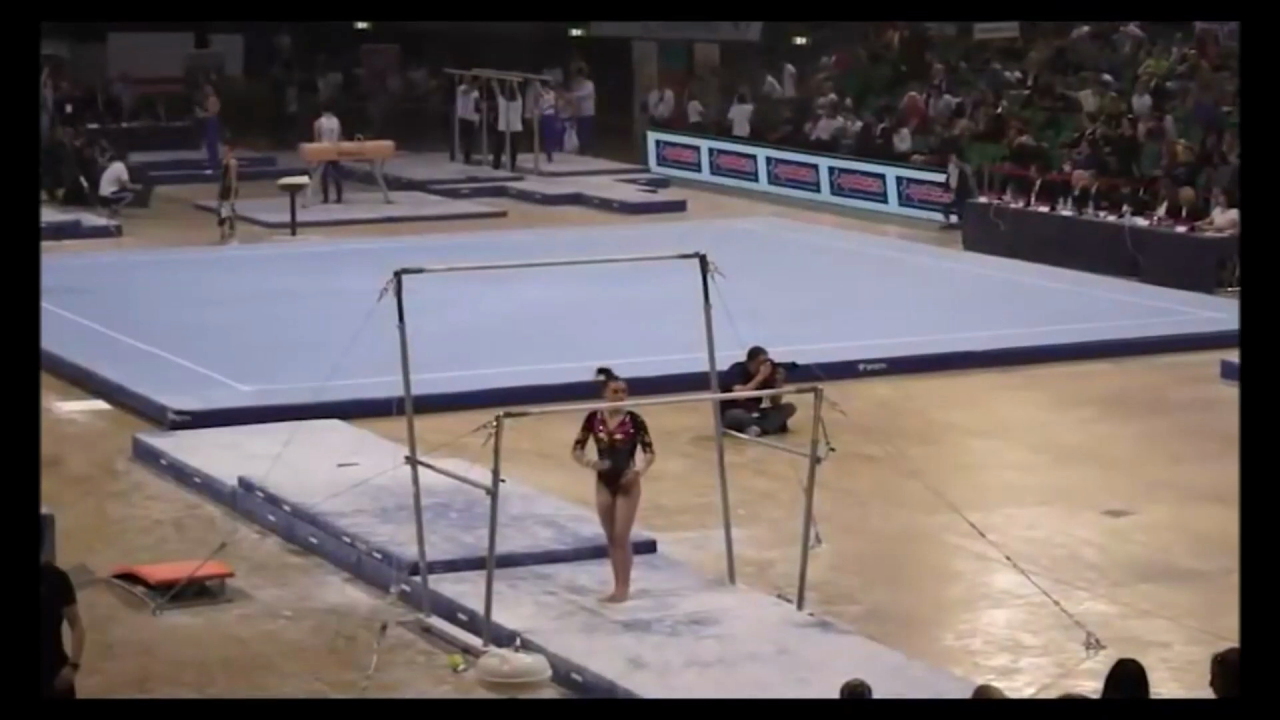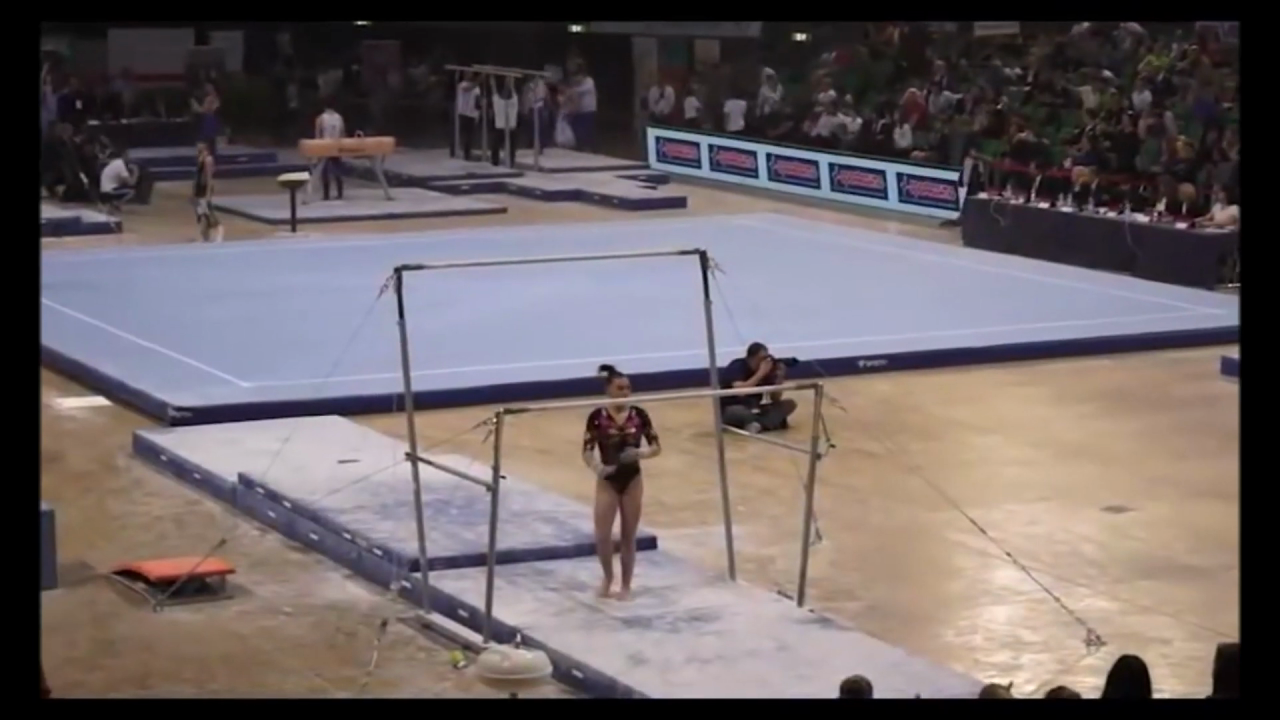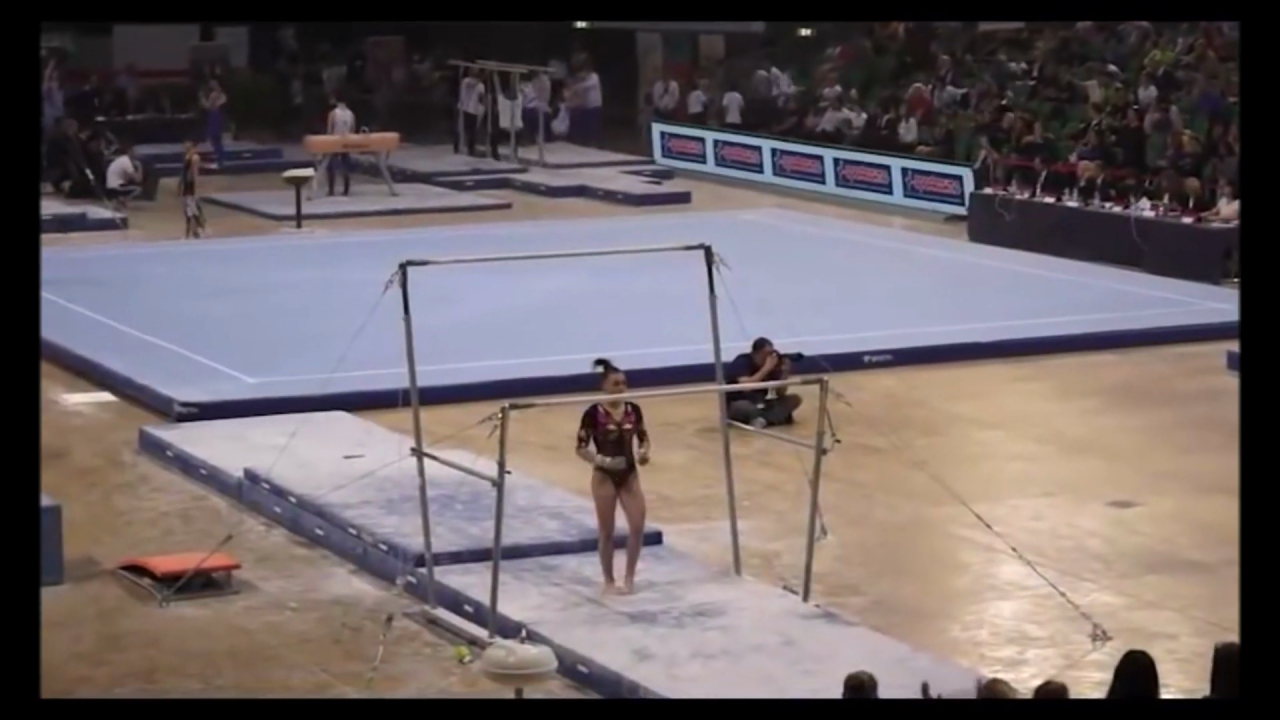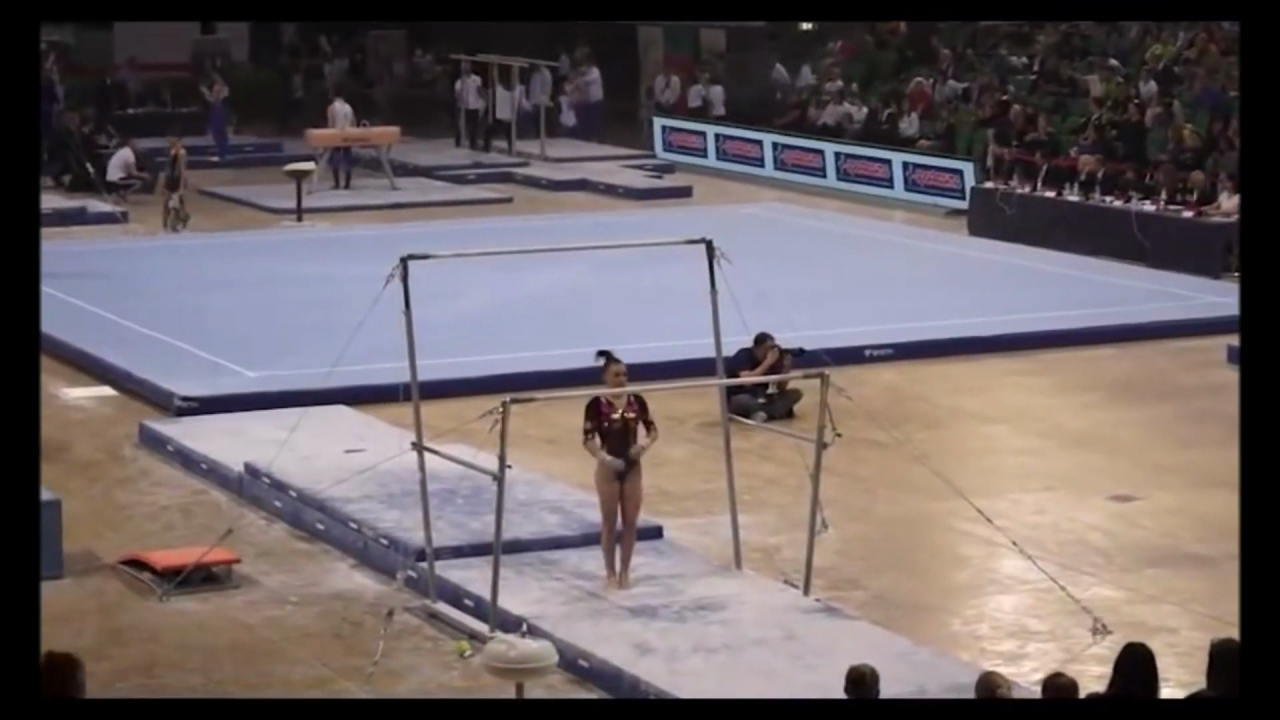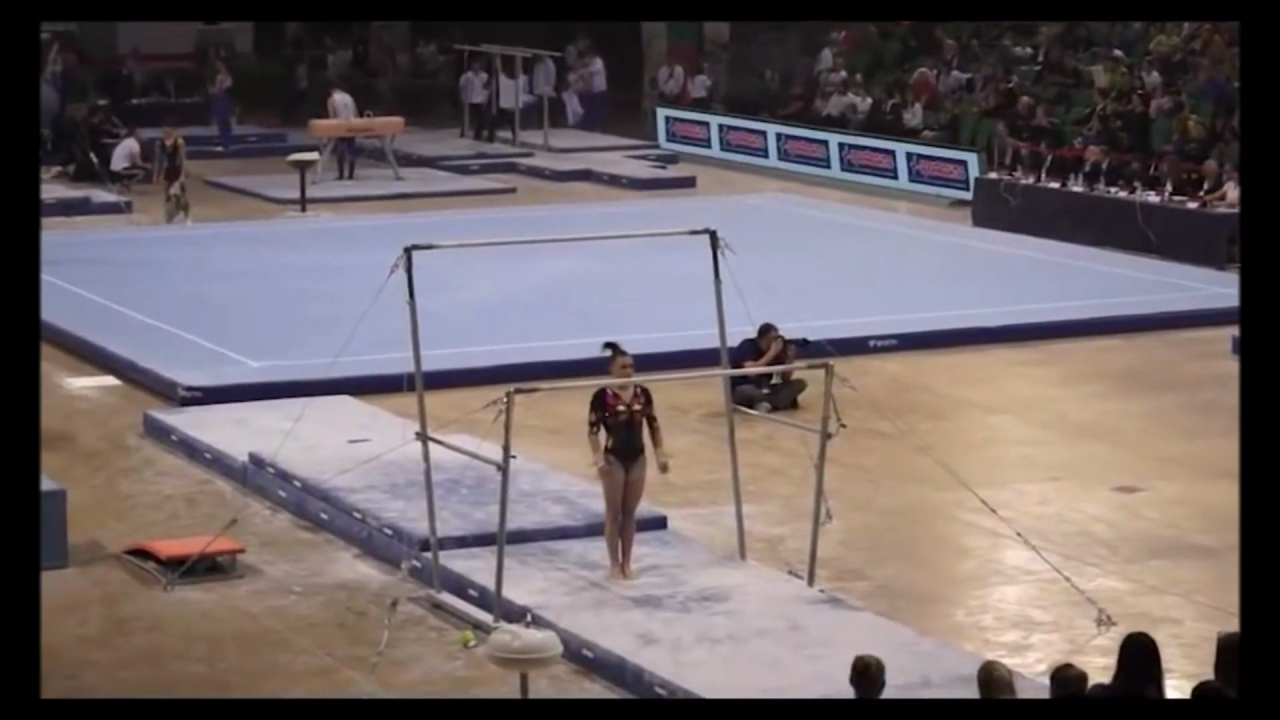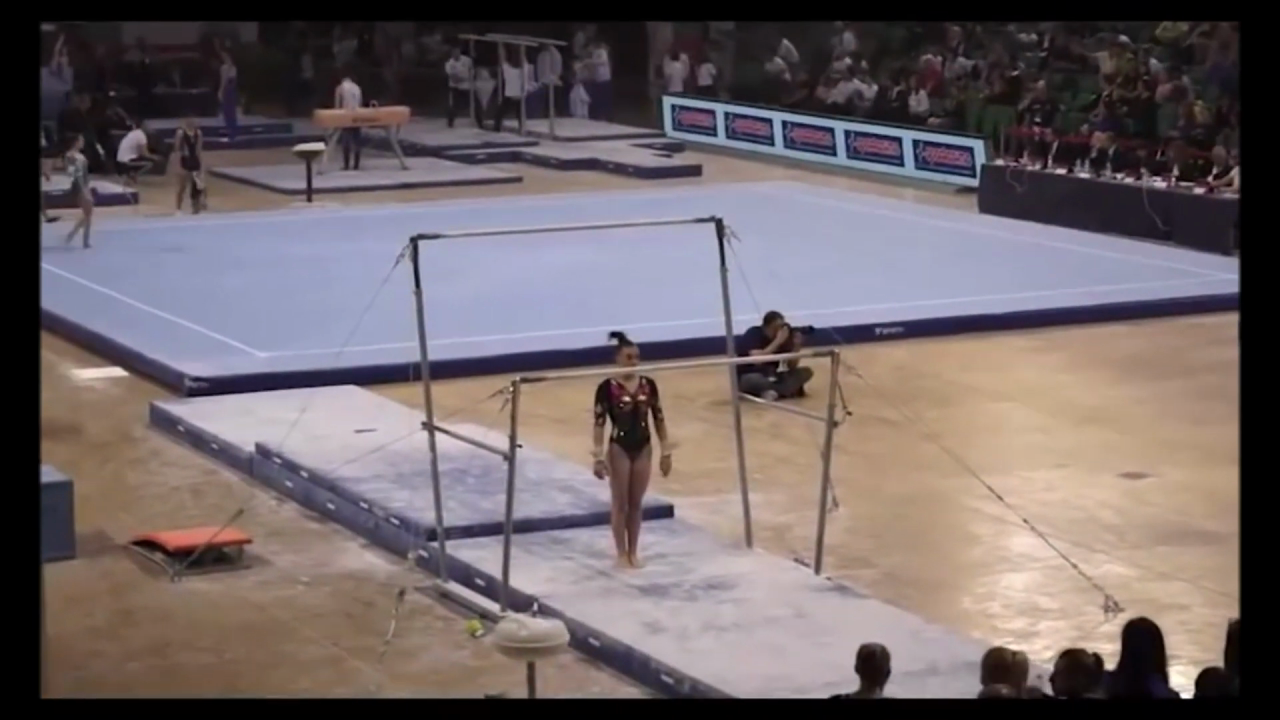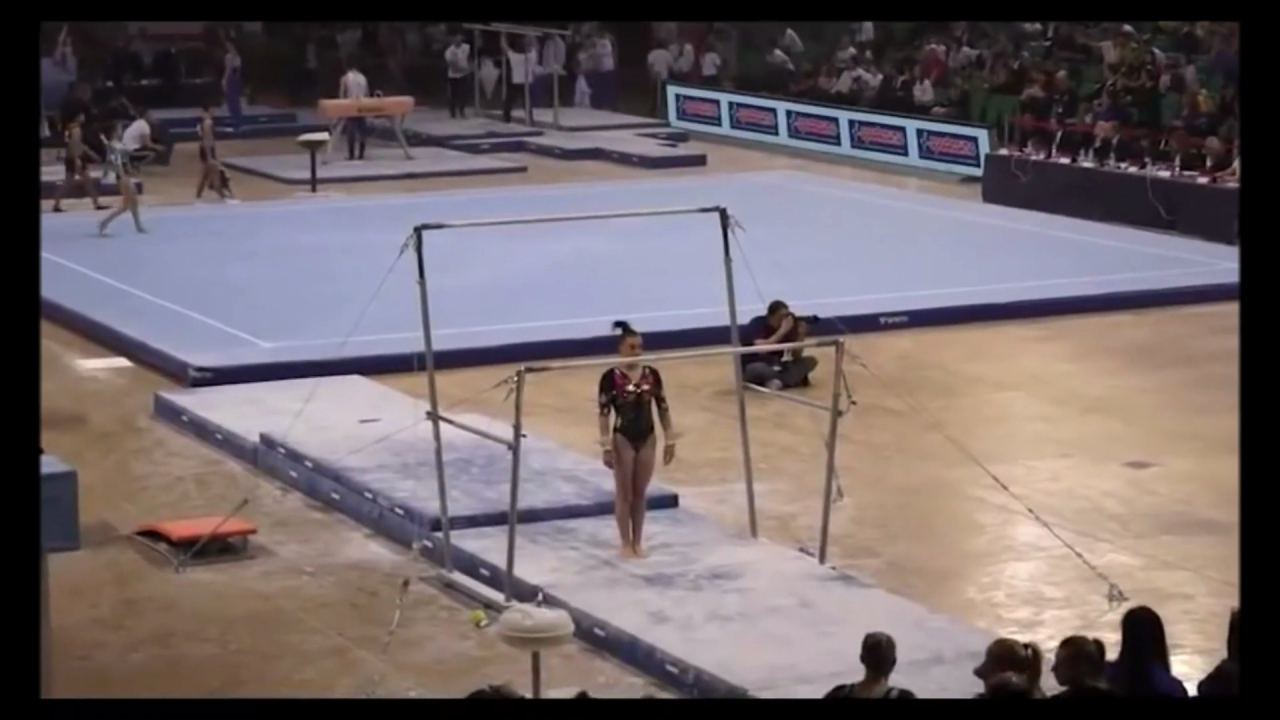
dt=0.5s
person 1, frame 1
left shoulder: (635, 420)
right shoulder: (593, 419)
left elbow: (650, 452)
right elbow: (576, 452)
left wrist: (640, 469)
right wrist: (591, 463)
left hip: (628, 483)
right hip: (604, 484)
left knee: (622, 537)
right knee: (612, 539)
left ankle: (623, 588)
right ankle: (617, 588)
person 1, frame 2
left shoulder: (639, 415)
right shoulder: (597, 417)
left elbow: (656, 446)
right elbow: (587, 451)
left wrist: (641, 453)
right wrist: (596, 467)
left hip: (632, 480)
right hip: (607, 482)
left knee: (628, 537)
right knee: (602, 537)
left ankle: (626, 586)
right ankle: (607, 577)
person 1, frame 3
left shoulder: (633, 410)
right shoulder: (593, 413)
left elbow: (644, 439)
right elbow: (581, 449)
left wrist: (644, 453)
right wrist: (604, 461)
left hip: (630, 475)
right hip: (604, 477)
left knee: (638, 526)
right knee: (607, 532)
left ankle: (630, 574)
right ankle: (609, 581)
person 1, frame 4
left shoulder: (637, 401)
right shoulder: (596, 404)
left elbow: (653, 430)
right elbow: (588, 441)
left wrist: (644, 444)
right wrist: (606, 459)
left hip: (633, 468)
right hip: (608, 469)
left knee: (631, 522)
right knee: (610, 524)
left ankle: (624, 571)
right ankle: (611, 574)
person 1, frame 5
left shoulder: (643, 393)
right shoulder: (602, 396)
left elbow: (653, 426)
right elbow: (593, 431)
left wrist: (660, 455)
right wrist: (599, 460)
left hip: (637, 458)
right hip: (614, 459)
left knee: (630, 513)
right knee: (614, 514)
left ankle: (626, 562)
right ankle: (614, 564)
person 1, frame 6
left shoulder: (648, 385)
right shoulder: (607, 387)
left elbow: (659, 418)
right elbow: (599, 423)
left wrist: (666, 450)
right wrist: (598, 456)
left hip: (643, 448)
right hip: (619, 449)
left knee: (636, 503)
right knee: (620, 503)
left ankle: (633, 552)
right ankle: (621, 553)
person 1, frame 7
left shoulder: (652, 374)
right shoulder: (611, 377)
left elbow: (663, 408)
right elbow: (604, 413)
left wrist: (670, 439)
right wrist: (606, 446)
left hip: (647, 438)
right hip: (623, 439)
left knee: (640, 494)
right knee: (624, 494)
left ankle: (638, 542)
right ankle: (625, 543)
